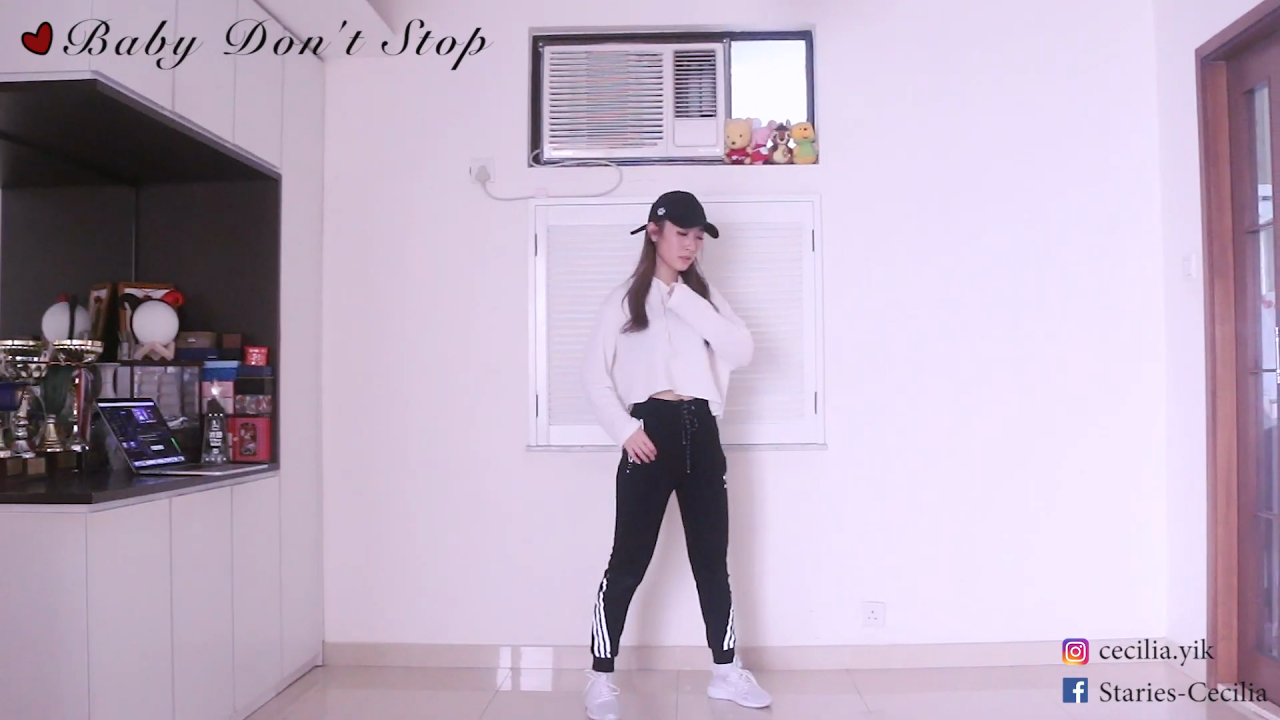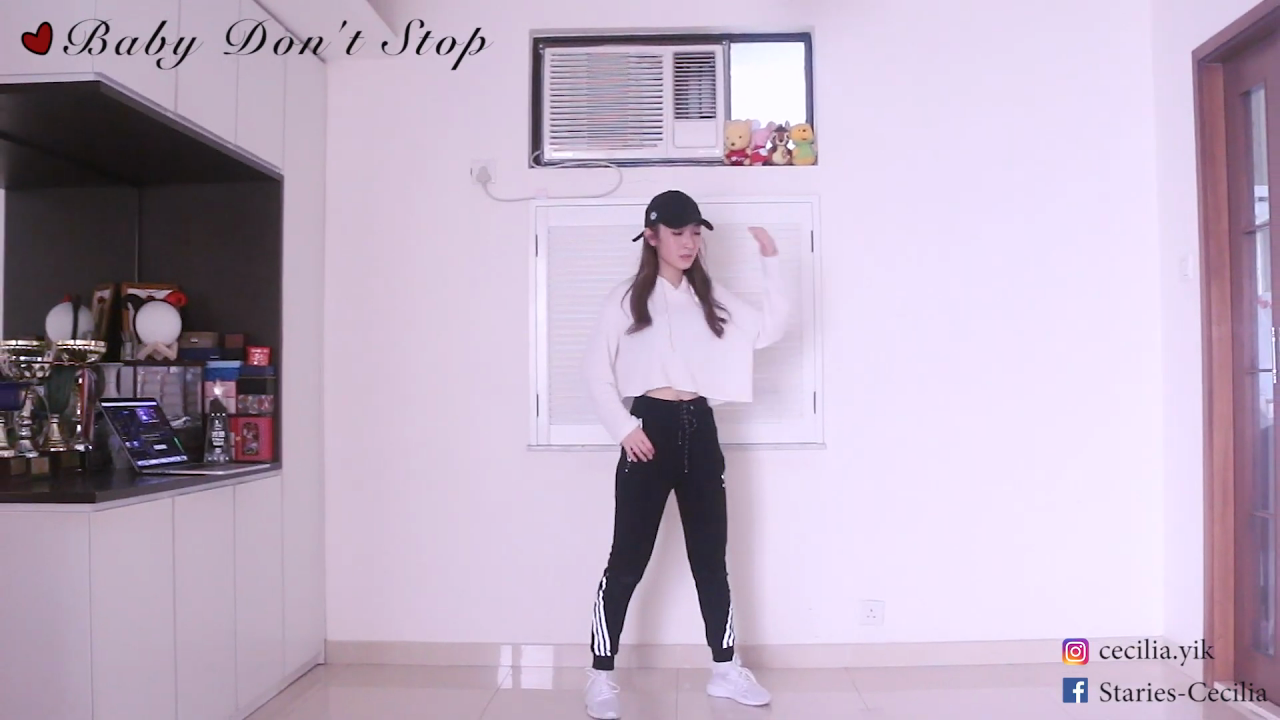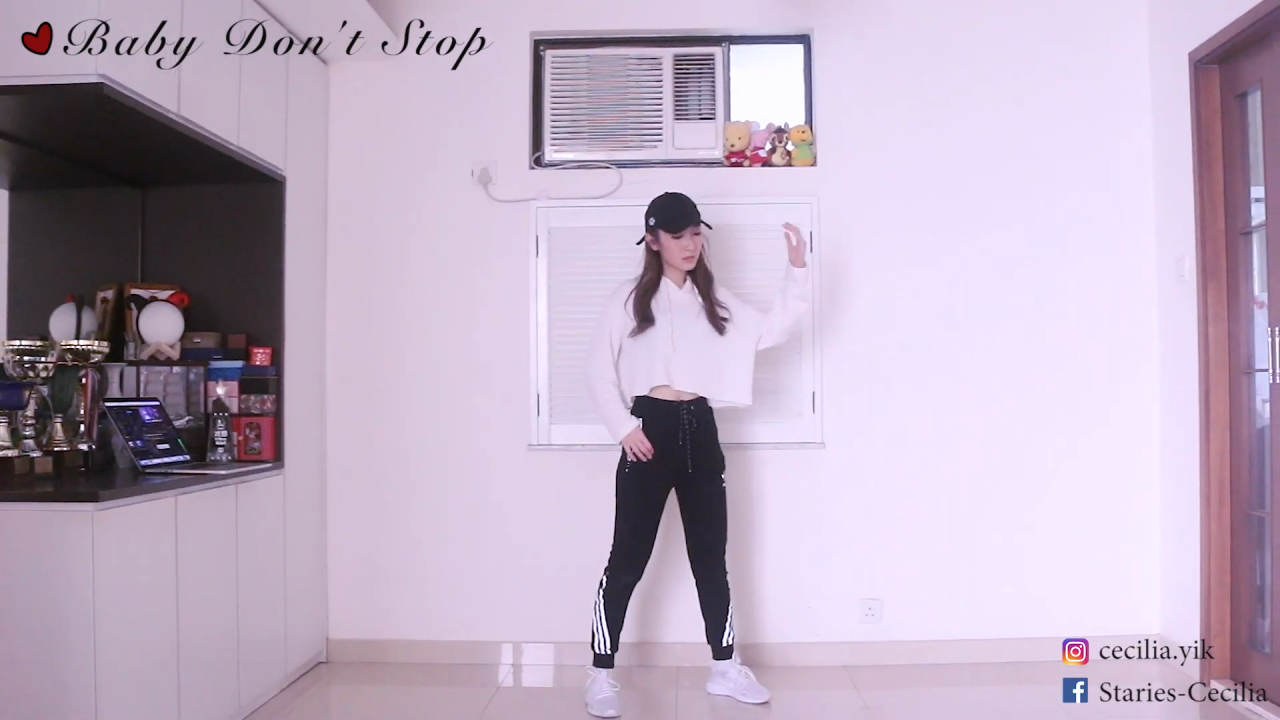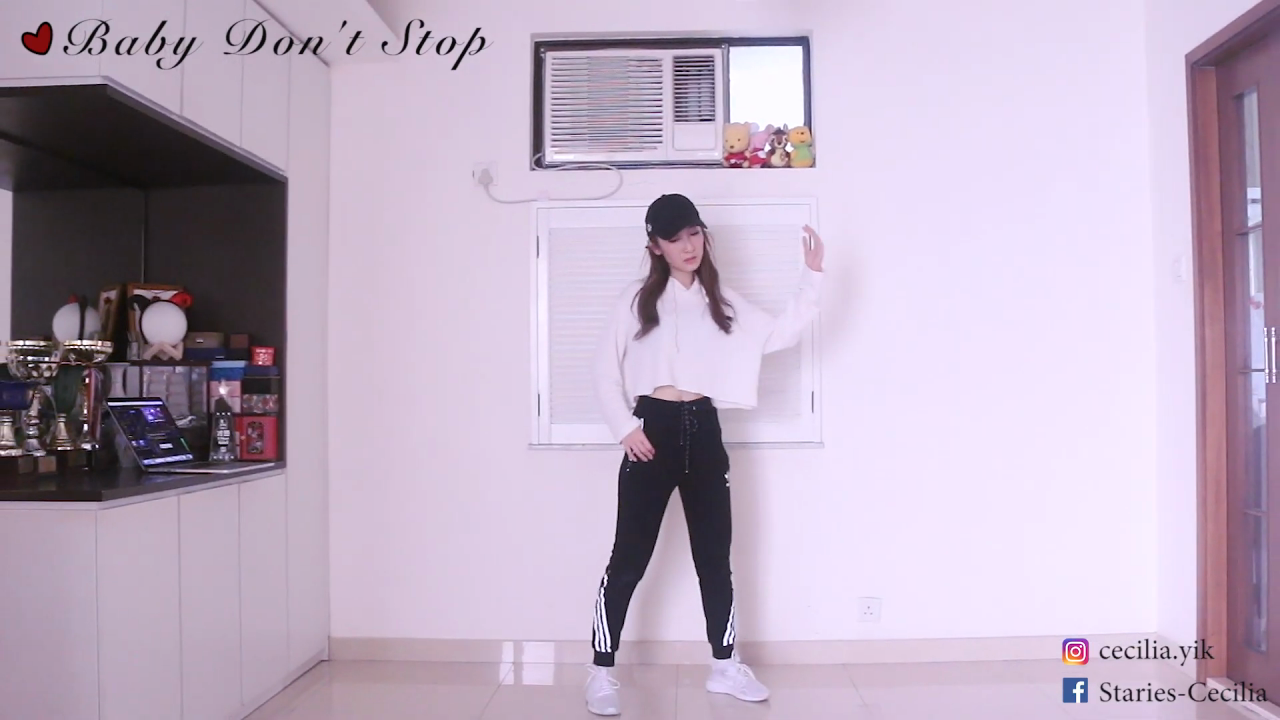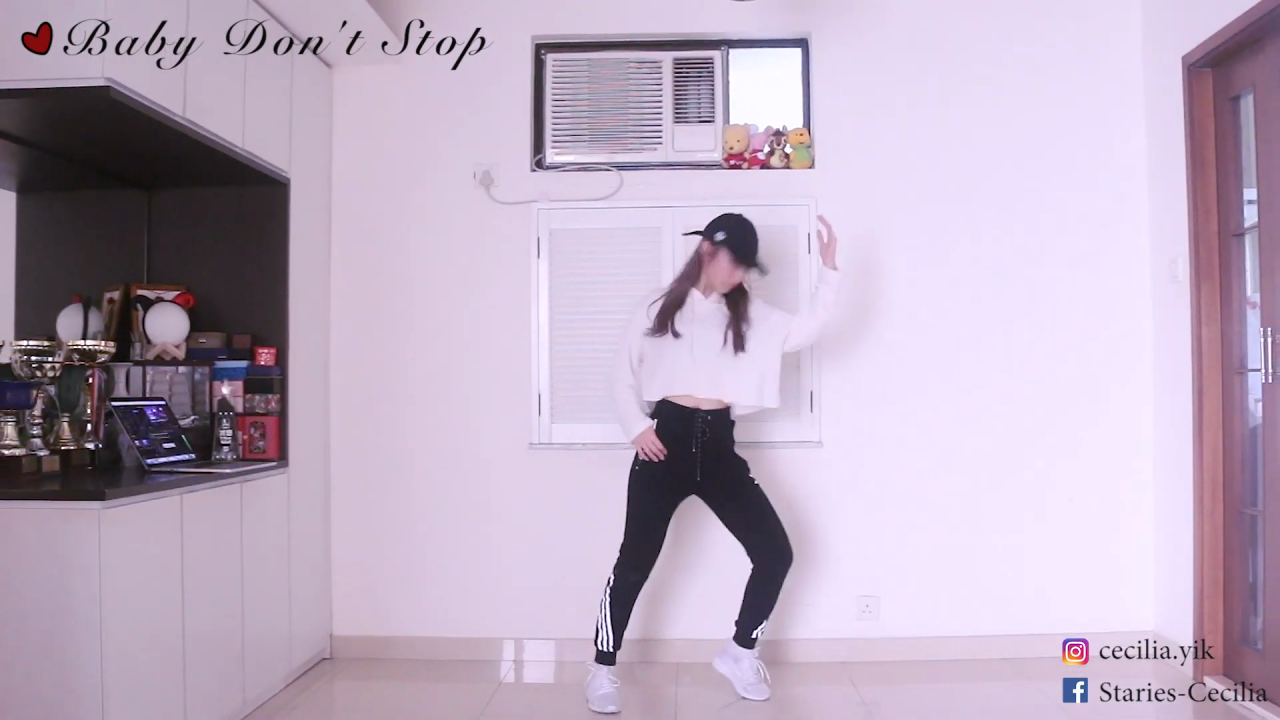
dt=0.4s
person 1, frame 1
left shoulder: (704, 296)
right shoulder: (625, 300)
left elbow: (741, 350)
right elbow: (595, 374)
left wrist: (686, 302)
right wrist: (625, 429)
left hip: (701, 432)
right hip: (651, 432)
left knee: (712, 559)
right knee: (628, 561)
left ankle: (726, 671)
right ankle: (601, 678)
person 1, frame 2
left shoulder: (711, 299)
right shoulder: (627, 298)
left elbow: (769, 328)
right elbow: (596, 370)
left wrist: (772, 264)
right wrist: (623, 427)
left hip: (699, 431)
right hip: (650, 429)
left knee: (711, 558)
right knee: (627, 560)
left ankle: (726, 669)
right ankle: (601, 675)
person 1, frame 3
left shoulder: (715, 300)
right shoulder: (630, 299)
left elbow: (772, 330)
right elbow: (599, 368)
left wrist: (796, 270)
right wrist: (623, 427)
left hip: (700, 432)
right hip: (650, 430)
left knee: (711, 558)
right knee: (627, 560)
left ankle: (725, 667)
right ankle: (601, 673)
person 1, frame 4
left shoulder: (723, 301)
right shoulder: (636, 299)
left elbow: (780, 334)
right elbow: (605, 368)
left wrist: (812, 275)
right wrist: (624, 426)
left hip: (703, 433)
right hip: (653, 430)
left knee: (714, 558)
right knee: (629, 559)
left ankle: (725, 665)
right ankle: (602, 671)
person 1, frame 5
left shoulder: (748, 311)
right shoulder: (662, 306)
left elbow: (803, 331)
right elbow: (623, 371)
left wrist: (828, 270)
right wrist: (637, 426)
left hip: (718, 445)
right hip: (668, 440)
left knee: (774, 552)
right knee: (635, 561)
left ankle: (740, 652)
right ankle: (603, 670)
